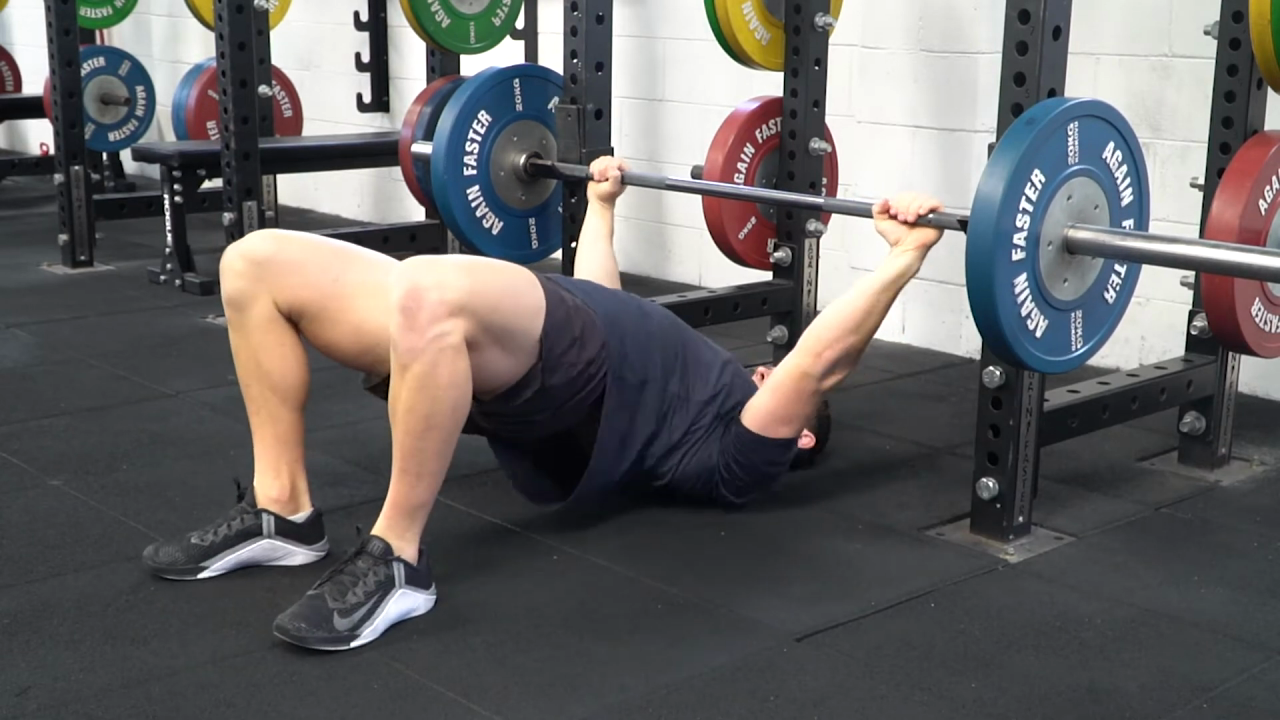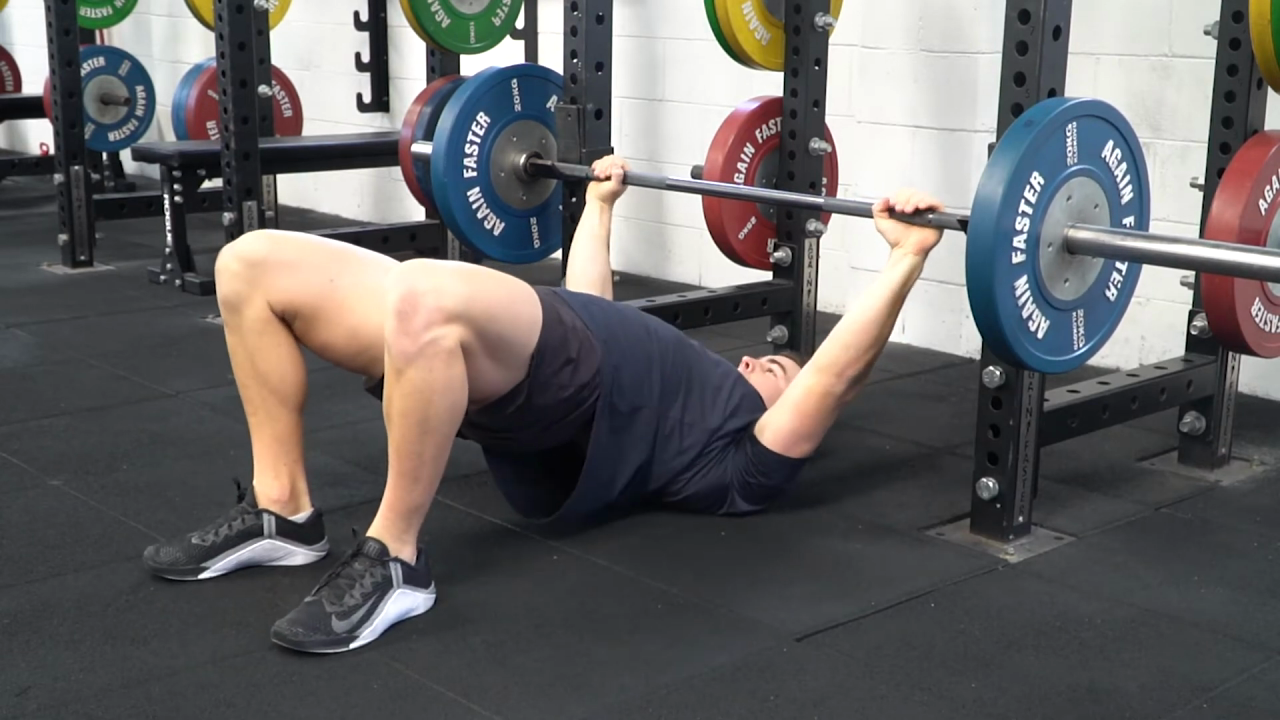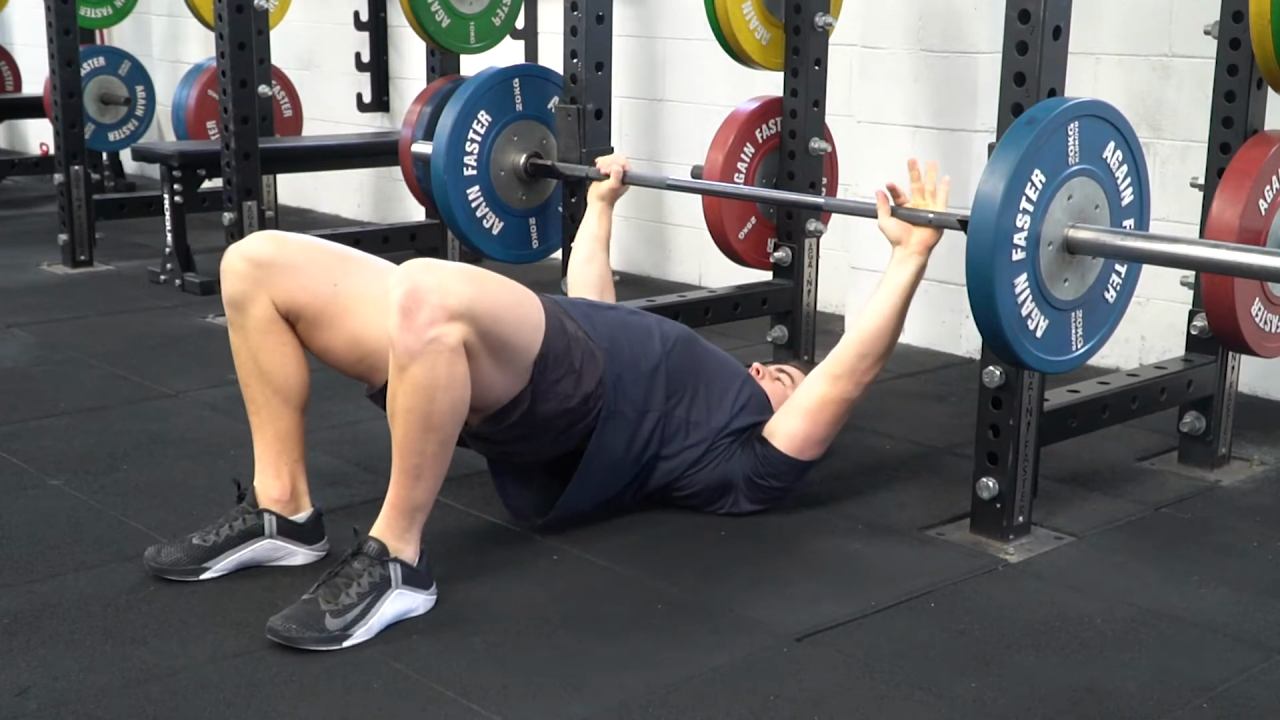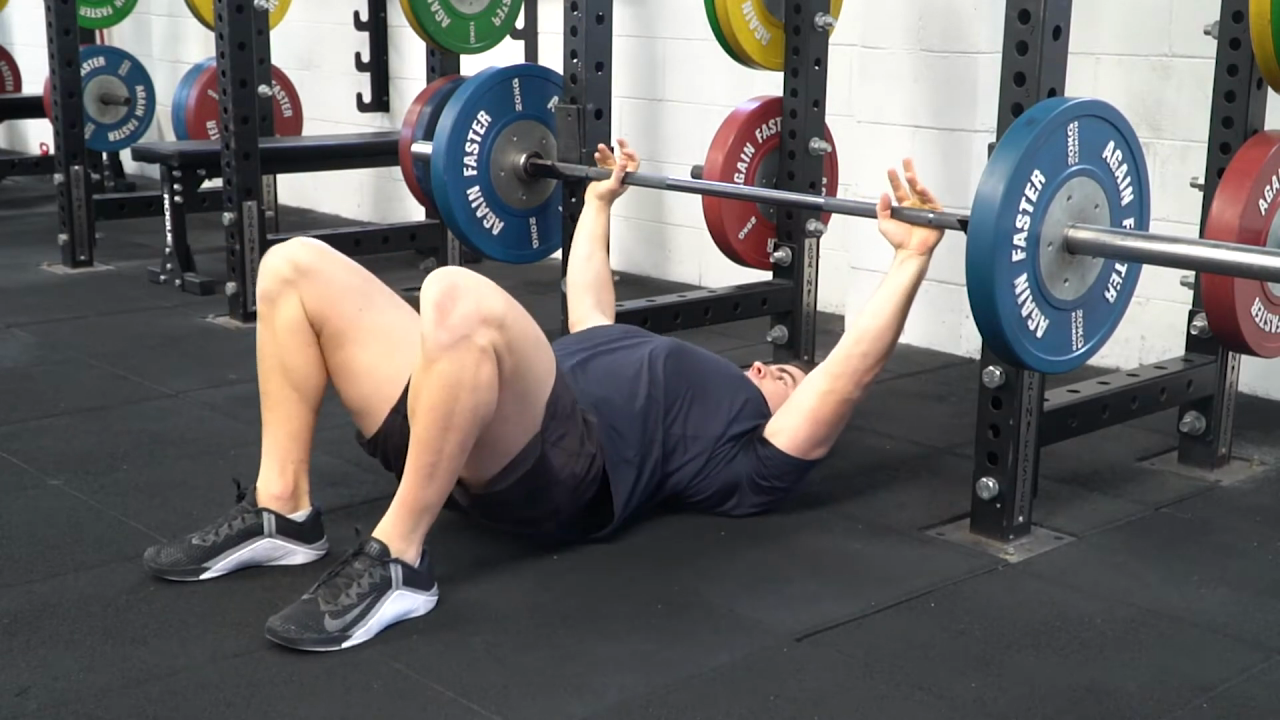
dt=0.5s
person 1, frame 1
left shoulder: (741, 451)
right shoulder: (698, 390)
left elbow: (821, 357)
right elbow: (597, 302)
left wrist: (905, 252)
right wrist: (600, 204)
right hip: (479, 341)
left knee: (425, 295)
right knee: (255, 264)
left ankle: (395, 560)
right ankle: (281, 512)
person 1, frame 2
left shoulder: (748, 457)
right shoulder: (683, 381)
left elbow: (838, 373)
right elbow: (586, 302)
left wrist: (908, 256)
right wrist: (600, 205)
left hip: (566, 373)
right hip: (468, 343)
left knee: (424, 300)
right knee: (249, 265)
left ankle: (392, 559)
right ankle: (281, 514)
person 1, frame 3
left shoulder: (754, 458)
right shoulder: (688, 385)
left elbow: (846, 374)
right elbow: (589, 305)
left wrist: (912, 254)
right wrist: (601, 204)
left hip: (566, 379)
right hip: (458, 346)
left knee: (426, 296)
right knee: (255, 266)
left ankle: (393, 560)
right ankle: (282, 512)
person 1, frame 4
left shoulder: (755, 457)
right shoulder: (659, 369)
left elbow: (846, 376)
right elbow: (587, 310)
left wrist: (911, 256)
right wrist: (599, 203)
left hip: (561, 455)
right hip: (460, 424)
left knee: (459, 294)
right knee: (298, 265)
left ankle: (394, 561)
right ankle: (279, 514)
